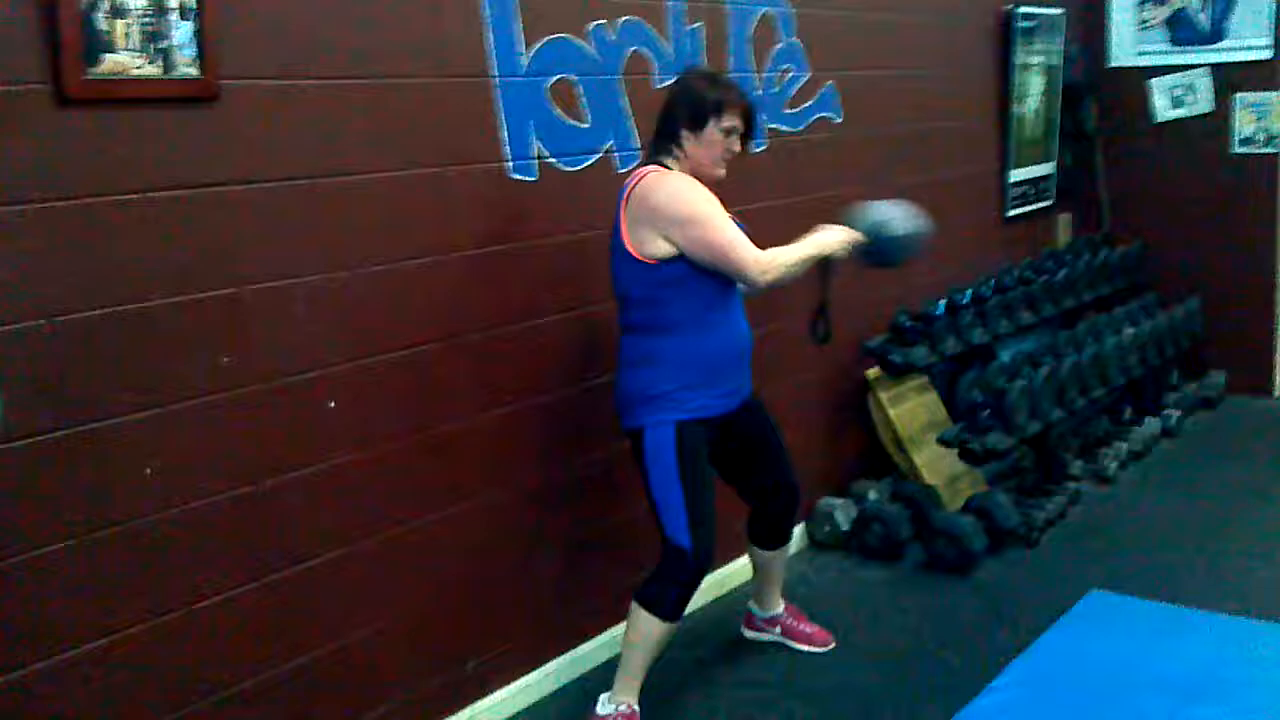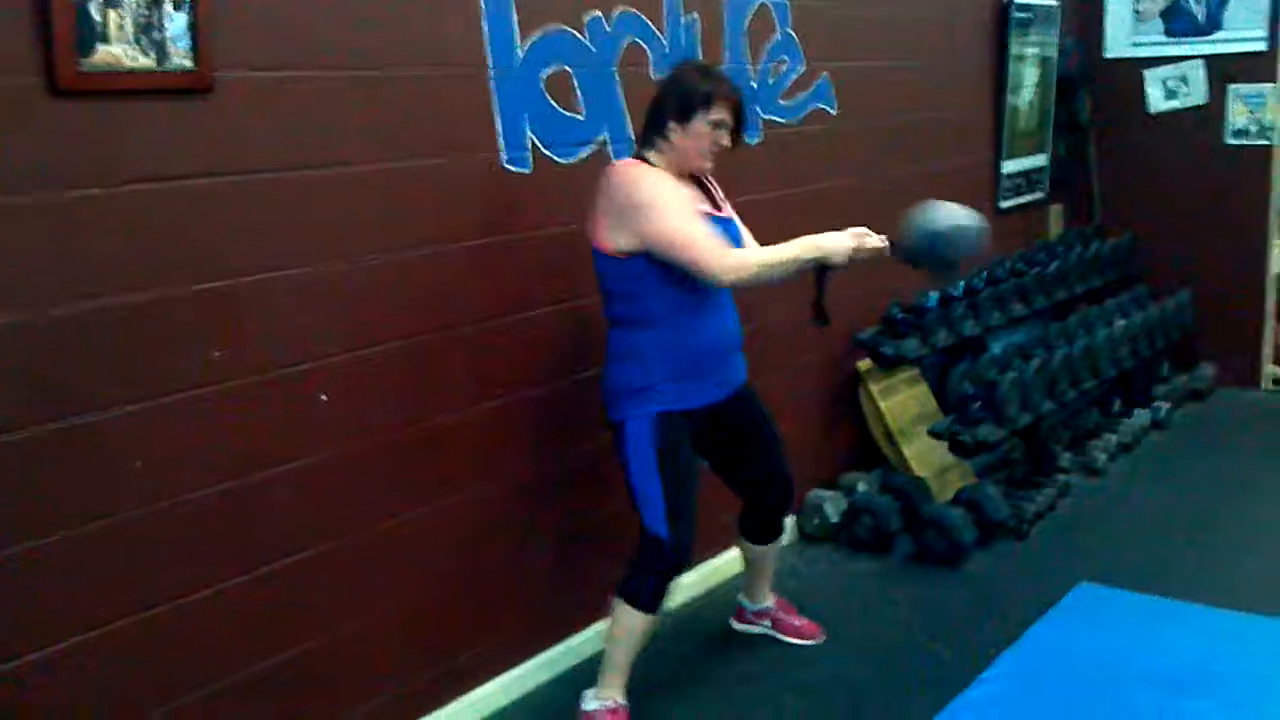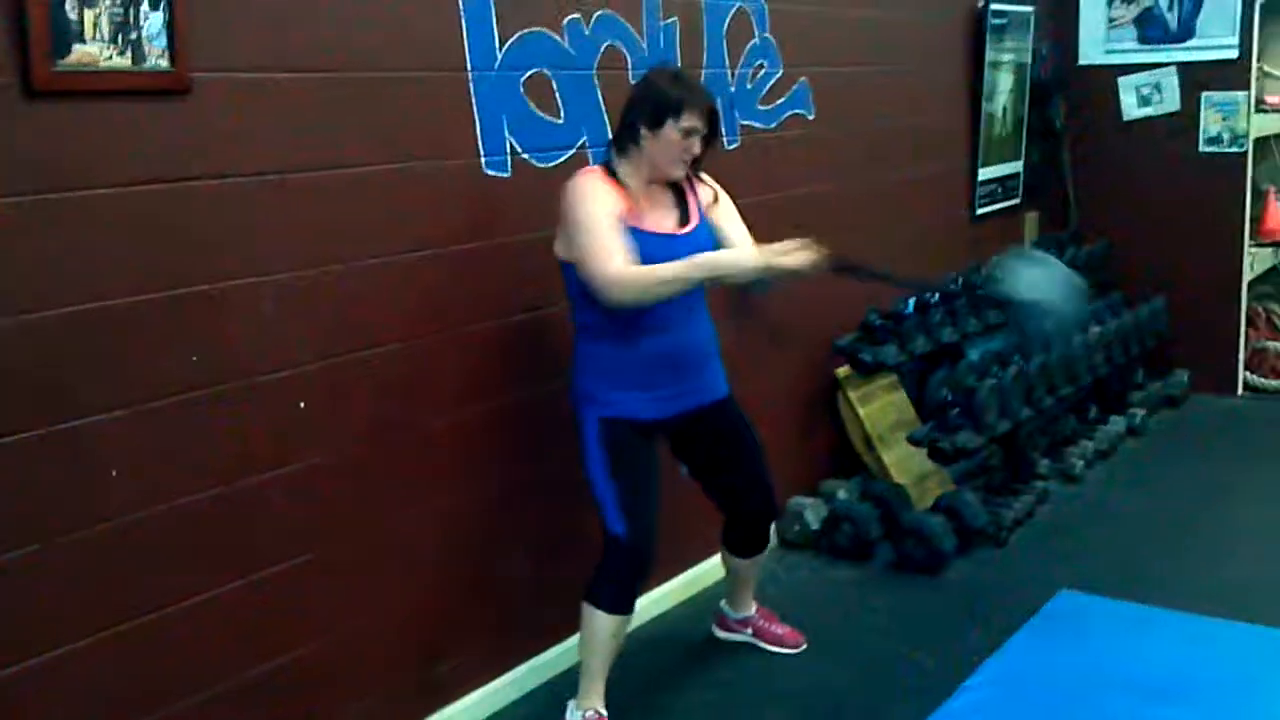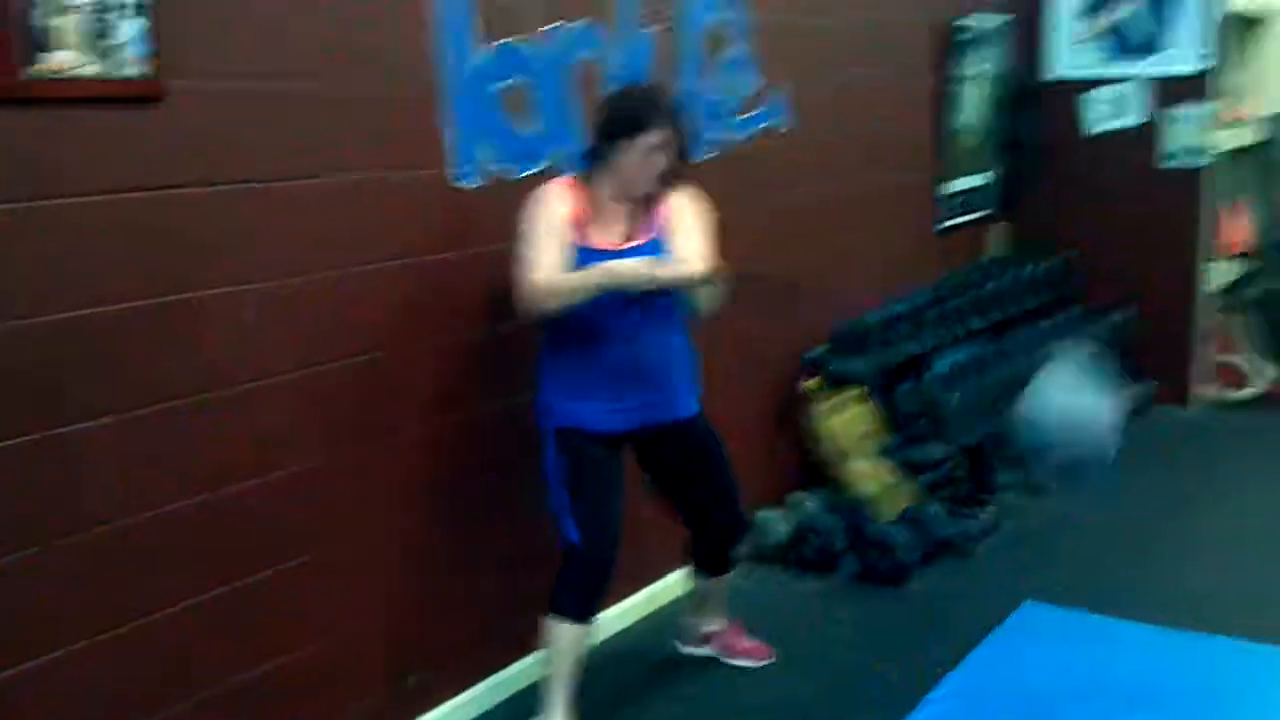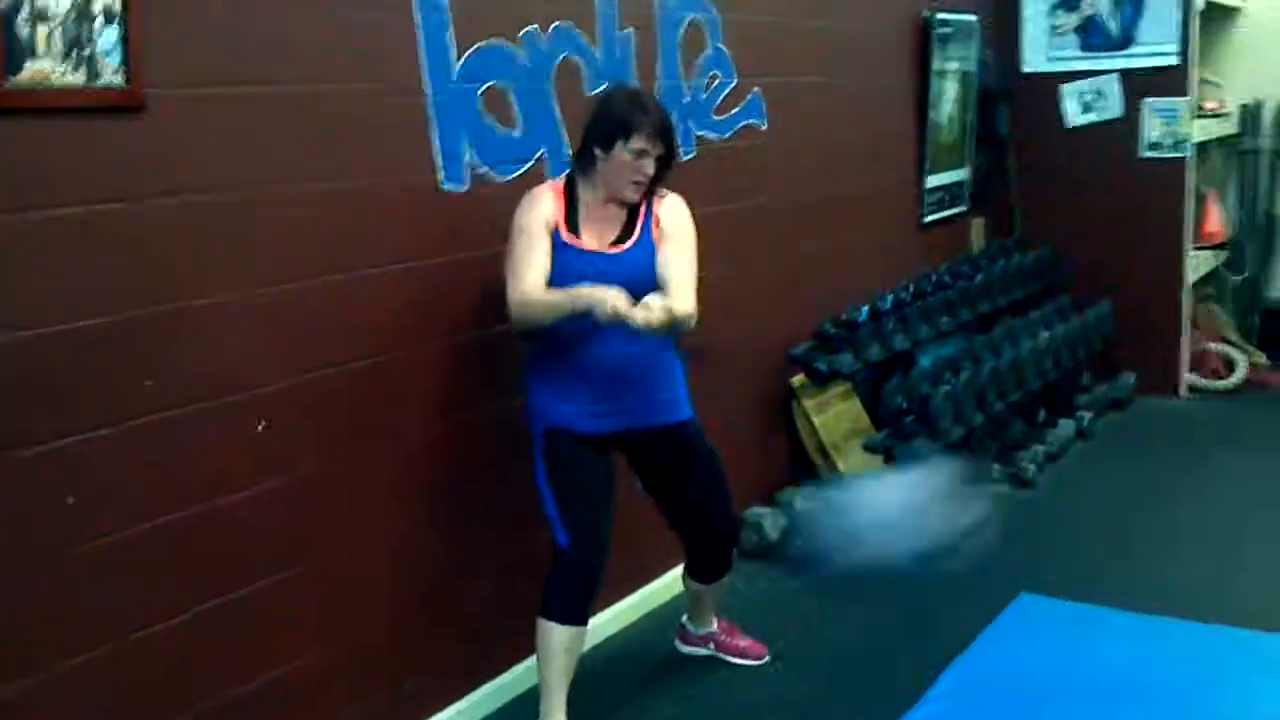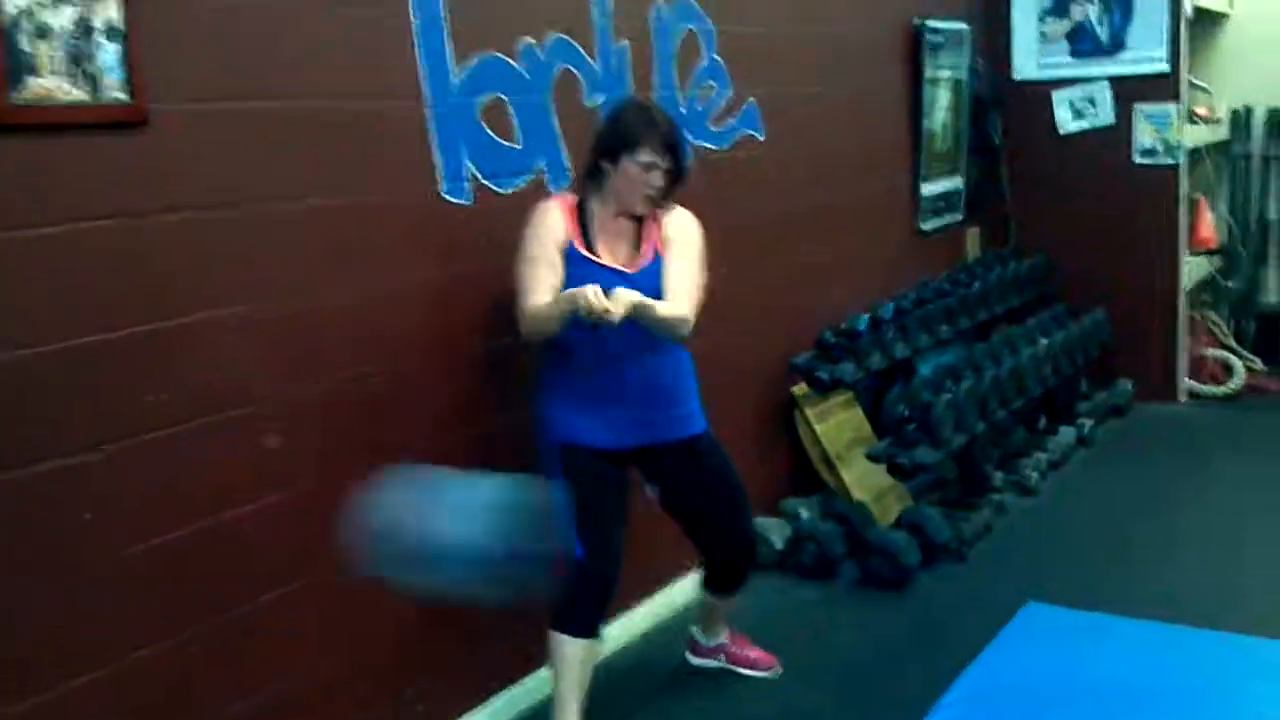
dt=0.1s
person 1, frame 1
left shoulder: (695, 191)
right shoulder: (658, 188)
left elbow: (742, 271)
right elbow: (756, 269)
left wrist: (826, 245)
right wrist: (819, 242)
left hip: (726, 390)
right hip: (668, 405)
left knee: (779, 495)
right knee: (688, 555)
left ankle: (767, 612)
person 1, frame 2
left shoulder: (701, 185)
right shoulder: (635, 181)
left elbow: (748, 259)
right elbow: (725, 269)
left wrist: (838, 246)
right wrist: (817, 245)
left hip: (720, 383)
right hip: (655, 399)
left knee: (772, 489)
right knee: (666, 546)
left ankle: (758, 605)
person 1, frame 3
left shoulder: (701, 191)
right shoulder: (592, 191)
left elbow: (749, 263)
right elbow: (619, 286)
left wrist: (780, 260)
right wrist: (726, 262)
left hip: (700, 390)
right hip: (617, 402)
left knee: (754, 503)
right knee: (630, 548)
left ankle: (738, 612)
person 1, frame 4
left shoulder: (681, 205)
right shoulder: (556, 201)
left elbow: (703, 295)
right elbow: (537, 296)
left wrist: (690, 277)
right wrist: (613, 273)
left hip: (668, 403)
right hip: (581, 413)
left knee: (722, 523)
right knee: (589, 556)
left ankle: (706, 627)
person 1, frame 5
left shoulder: (667, 210)
right shoulder: (543, 205)
left elbow: (684, 308)
right elbow: (521, 308)
left wrist: (656, 311)
right wrist: (580, 300)
left hip: (657, 410)
right hip: (568, 417)
left knee: (716, 532)
right knee: (578, 560)
left ankle: (701, 628)
person 1, frame 6
left shoulder: (676, 223)
right shoulder: (554, 220)
left elbow: (682, 318)
right elbow: (532, 320)
left wrist: (639, 309)
right wrist: (576, 304)
left hip: (671, 423)
right hip: (583, 430)
left knee: (735, 545)
right knee: (593, 572)
left ankle: (711, 639)
